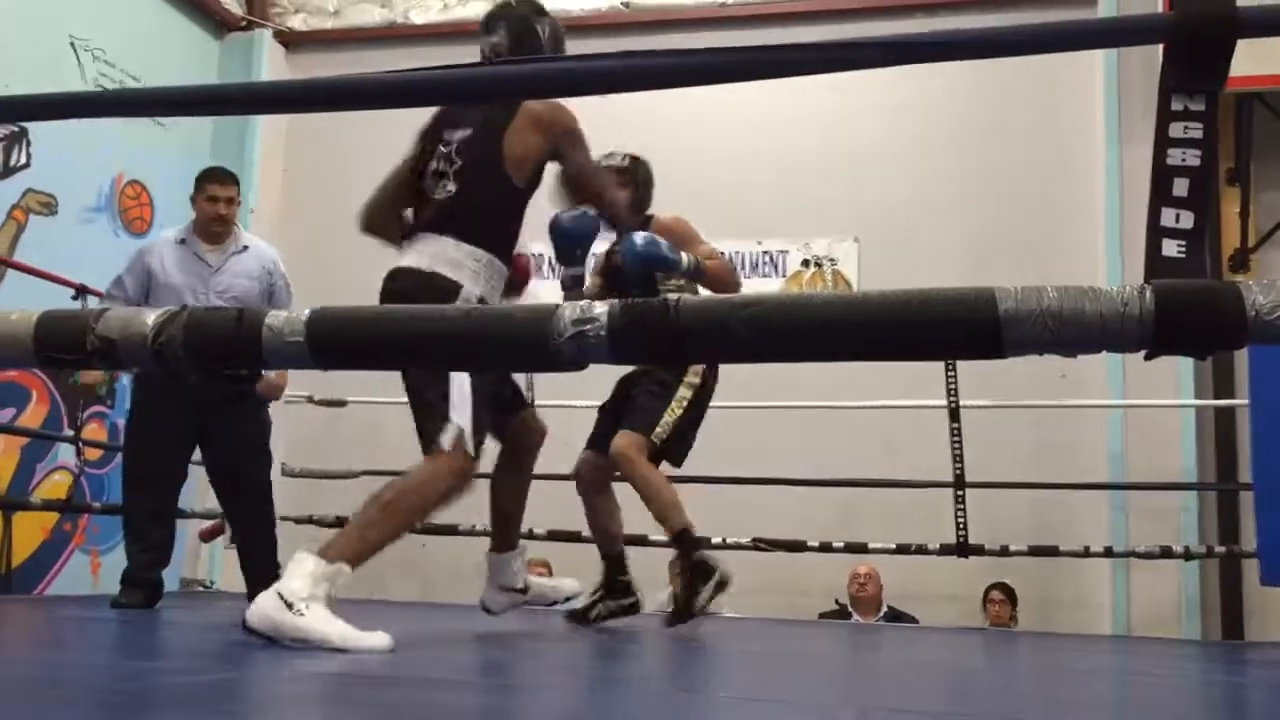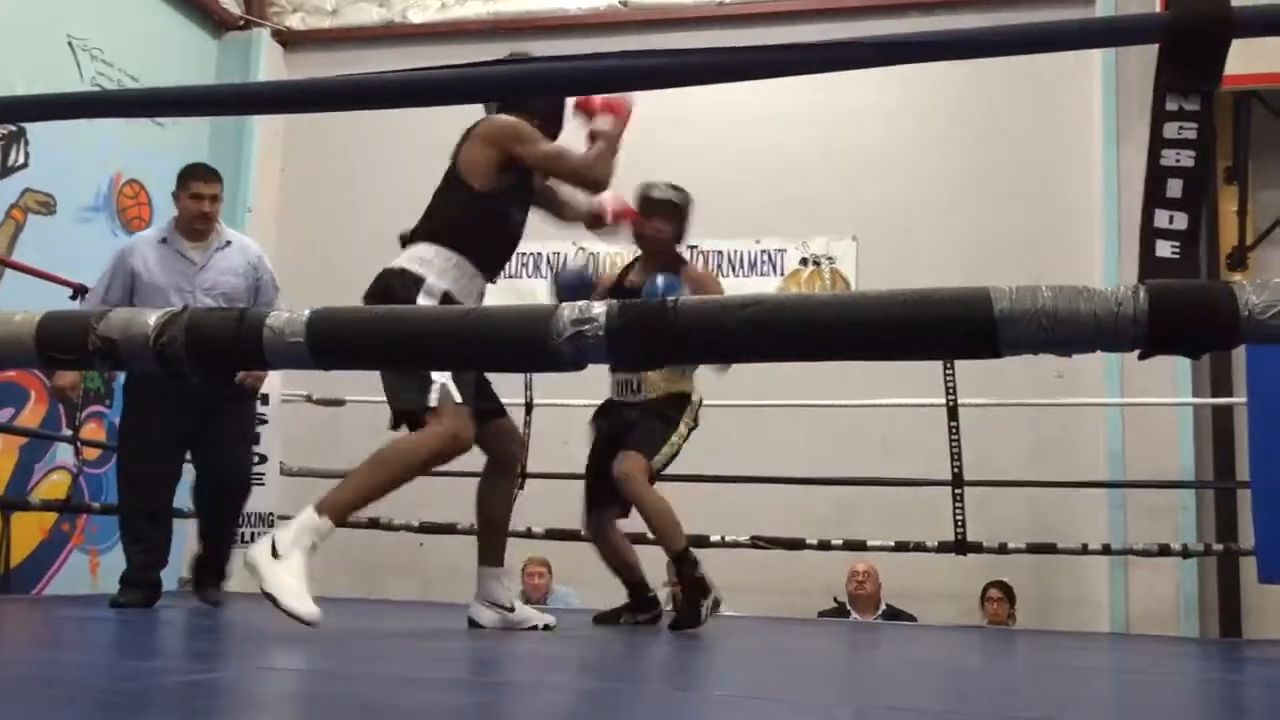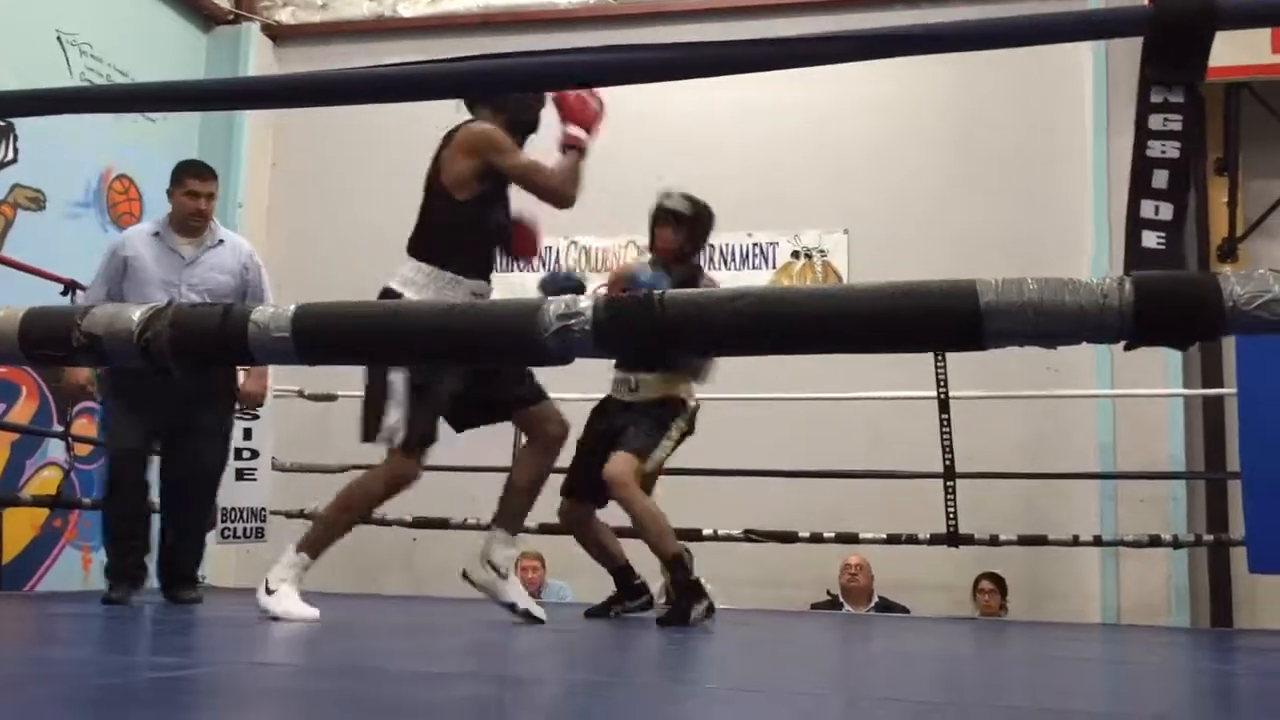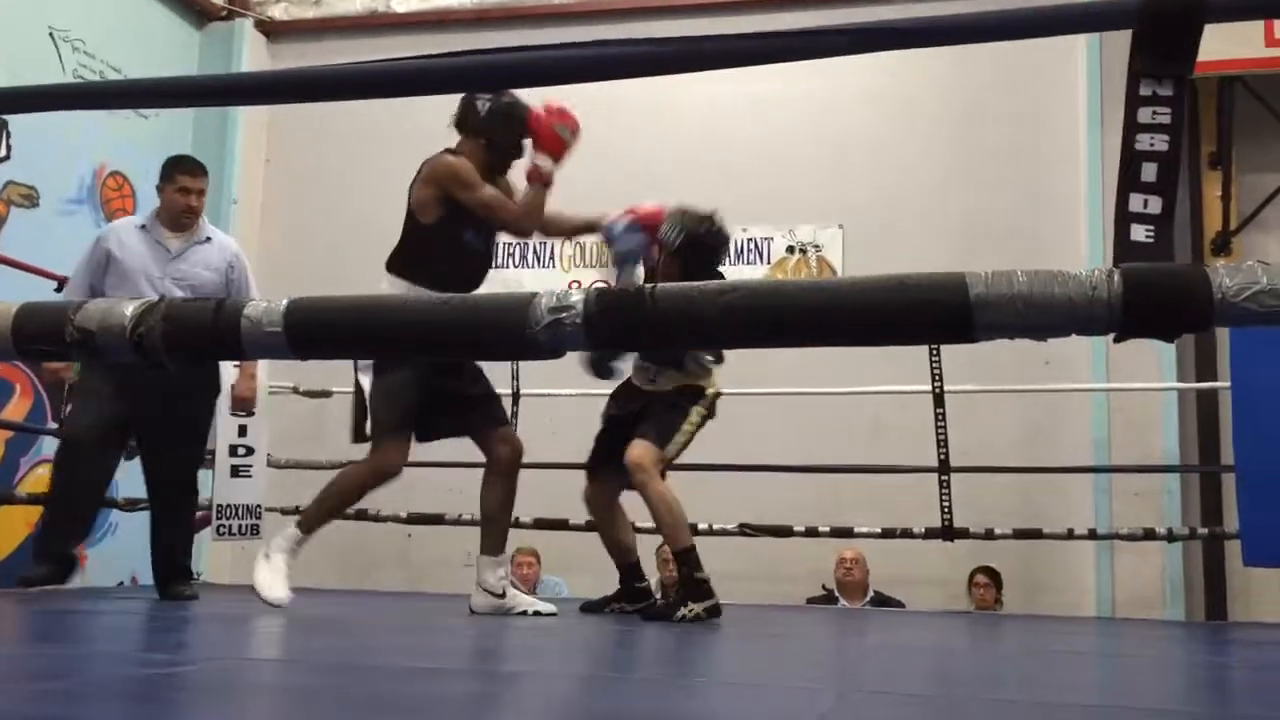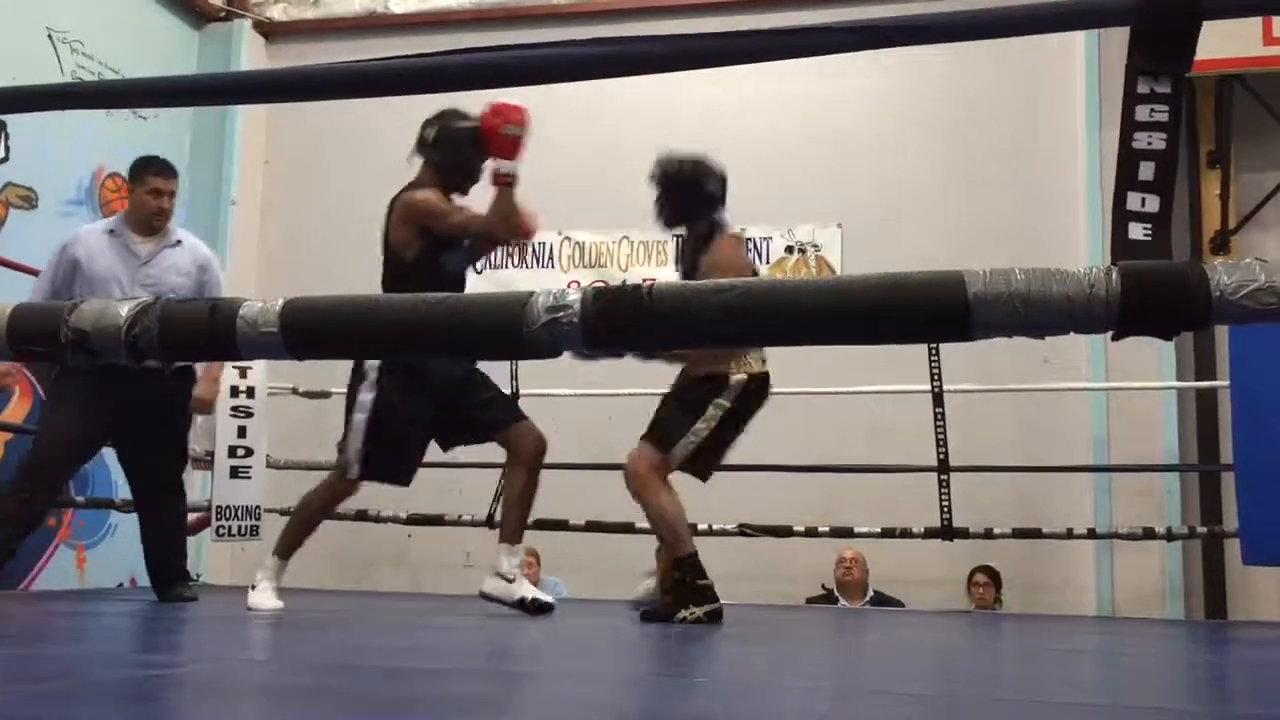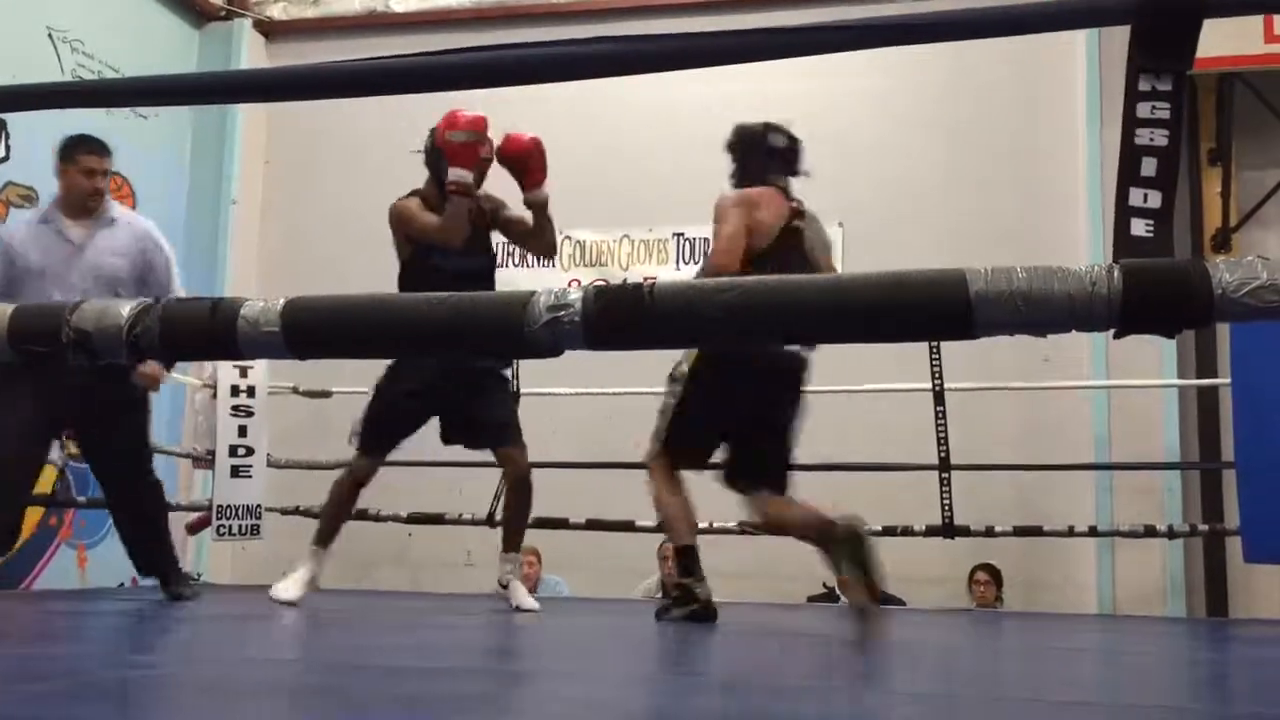
dt=0.2s
person 1, frame 1
left shoulder: (449, 119)
right shoulder: (545, 118)
left elbow: (375, 216)
right elbow: (613, 209)
left hip: (421, 291)
right hip: (448, 298)
left knee: (523, 431)
right knee: (452, 466)
left ankle: (508, 577)
right ankle: (296, 594)
person 1, frame 2
left shoulder: (510, 163)
right shoulder: (503, 130)
left elbow: (564, 203)
right elbow: (592, 177)
left wrist: (597, 216)
right wrist: (611, 126)
left hip: (443, 309)
right hip: (417, 298)
left knee: (507, 447)
right knee: (452, 431)
left ankle: (495, 599)
right ankle: (289, 542)
person 1, frame 3
left shoulder: (491, 166)
right shoulder: (480, 139)
right elbow: (561, 191)
left wrist: (506, 234)
right wrist: (579, 134)
left knee: (550, 428)
right knee: (402, 465)
left ankle: (494, 562)
right ankle: (285, 575)
person 1, frame 4
left shoulder: (486, 181)
right shoulder: (448, 167)
left elbow: (539, 221)
right elbow: (520, 222)
left wrist: (609, 222)
right wrist: (547, 161)
left knee: (505, 450)
right knee: (388, 457)
left ankle: (493, 584)
right ankle: (285, 544)
person 1, frame 5
left shoulder: (446, 205)
right shoulder: (413, 204)
right elbow: (487, 229)
left wrist: (504, 229)
right wrist: (504, 163)
left hip: (448, 361)
right hip: (399, 364)
left knee: (530, 444)
right knee: (345, 481)
left ankle: (506, 572)
right ankle: (270, 574)
person 1, frame 6
left shoulder: (488, 206)
right shoulder: (405, 209)
left elbow: (546, 249)
right elbow: (449, 235)
left wrist: (534, 190)
right wrist: (460, 172)
left hip: (478, 359)
right hip: (419, 356)
left knee: (516, 465)
right knee: (362, 464)
left ankle: (508, 575)
right ankle: (310, 566)
person 2, frame 1
left shoulder: (668, 229)
right shoulder: (610, 258)
left elbow: (730, 281)
left wrist: (680, 263)
right wrist: (570, 266)
left hip: (684, 366)
right hip: (643, 371)
left knee: (627, 452)
right knee: (589, 473)
left ankle: (698, 566)
right ankle: (616, 586)
person 2, frame 2
left shoulder: (698, 281)
right shoulder: (620, 278)
left hip: (670, 402)
right hip: (621, 406)
left knee: (628, 472)
right knee: (598, 521)
left ankle: (696, 588)
right ankle: (643, 600)
person 2, frame 3
left shoulder: (699, 290)
right shoulder: (633, 273)
left elbow: (698, 367)
left hip: (668, 405)
right hip: (620, 401)
left knee: (619, 476)
right knee: (574, 508)
left ankle: (689, 588)
right ankle: (631, 588)
person 2, frame 4
right shoulder: (658, 270)
left hip: (686, 394)
right hip: (641, 387)
left knee: (640, 464)
right knee: (599, 492)
left ankle: (696, 589)
right ankle: (633, 588)
person 2, frame 5
left shoulder: (720, 258)
right shoulder: (700, 239)
left elbow: (709, 354)
left hip: (730, 381)
right hip: (716, 376)
left knee: (644, 468)
right knee: (652, 470)
left ankle: (697, 592)
right ankle: (682, 584)
person 2, frame 6
left shoulder: (740, 204)
right shoulder: (813, 230)
left elbow: (721, 274)
left hip: (729, 352)
right hip: (786, 360)
left knee: (664, 463)
right knee: (765, 504)
left ankle: (690, 589)
right ankle: (841, 541)
person 3, frame 1
left shoulder: (263, 259)
right shoulder: (156, 252)
right elbow: (117, 307)
left wrist: (280, 368)
left hip: (237, 390)
right hip: (165, 387)
left knee: (249, 487)
right knee: (150, 484)
left ankle: (265, 584)
right ankle: (142, 581)
person 3, frame 2
left shoulder: (247, 254)
right shoulder: (138, 251)
left elbow: (271, 317)
right elbow: (98, 312)
right wrist: (72, 366)
left hip: (226, 387)
right hip: (156, 386)
left knee: (228, 480)
right knee: (145, 485)
left ankle: (209, 575)
right ankle: (141, 580)
person 3, frame 3
left shoulder: (239, 254)
right shoulder: (130, 245)
right elbow: (95, 308)
left wrist: (256, 374)
right wrist: (81, 362)
left hip: (206, 385)
right hip: (135, 377)
left knee: (195, 481)
right knee: (124, 469)
left ankle: (180, 577)
right ankle: (125, 571)
person 3, frame 4
left shoulder: (226, 253)
right shoulder: (116, 237)
right elbow: (77, 299)
left wrist: (247, 376)
left hip: (186, 382)
right hip: (113, 371)
left knee: (176, 480)
right knee: (80, 448)
left ankle: (174, 575)
right ankle: (54, 557)
person 3, frame 5
left shoulder: (196, 256)
right shoulder: (82, 244)
right elbow: (40, 306)
left wrist: (209, 379)
left hip: (159, 389)
right hip: (85, 380)
left knee: (161, 486)
right knee: (41, 467)
left ankle: (171, 578)
person 3, frame 6
left shoulder: (138, 233)
left elbow: (168, 305)
left wrist: (156, 358)
left hip: (111, 379)
left knee: (131, 478)
left ankle: (165, 569)
